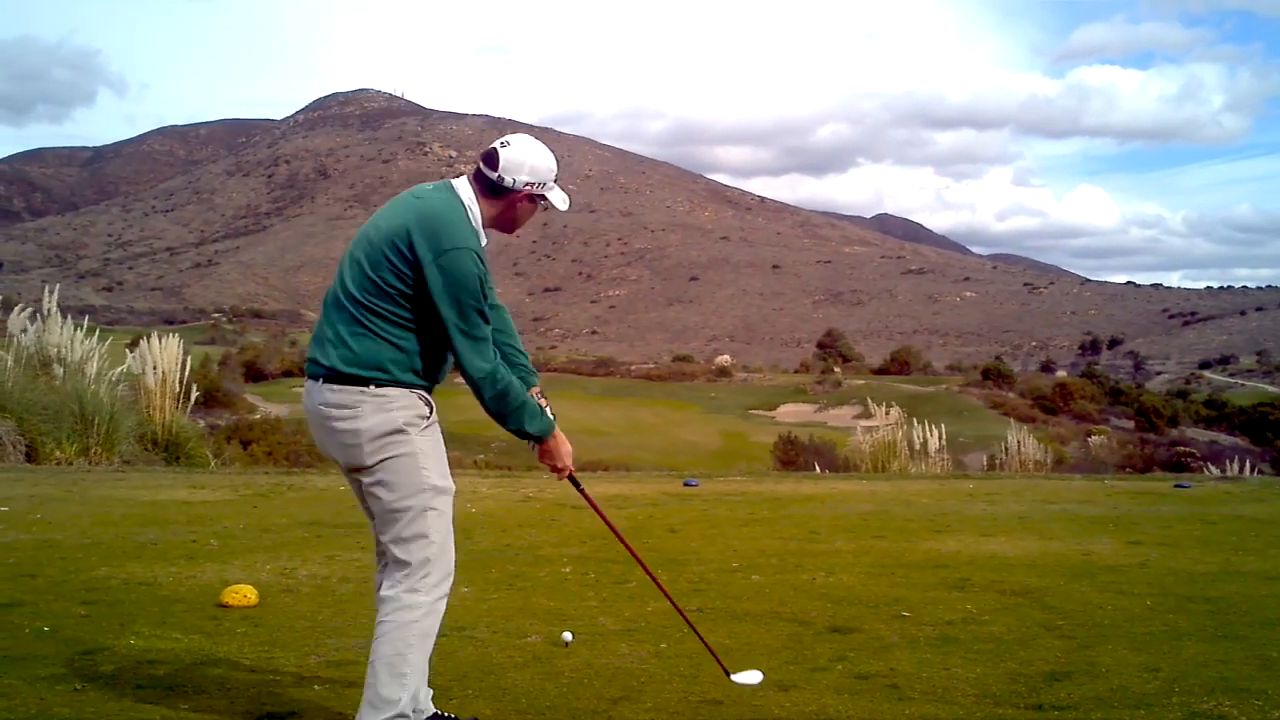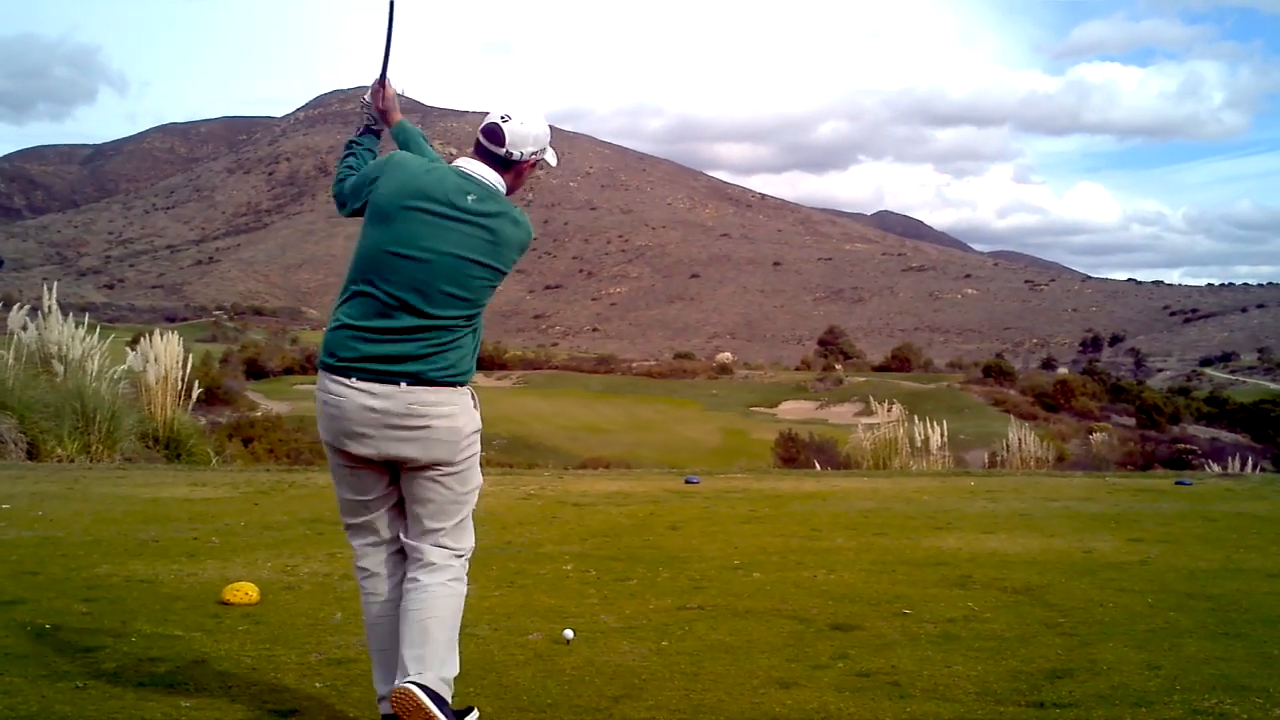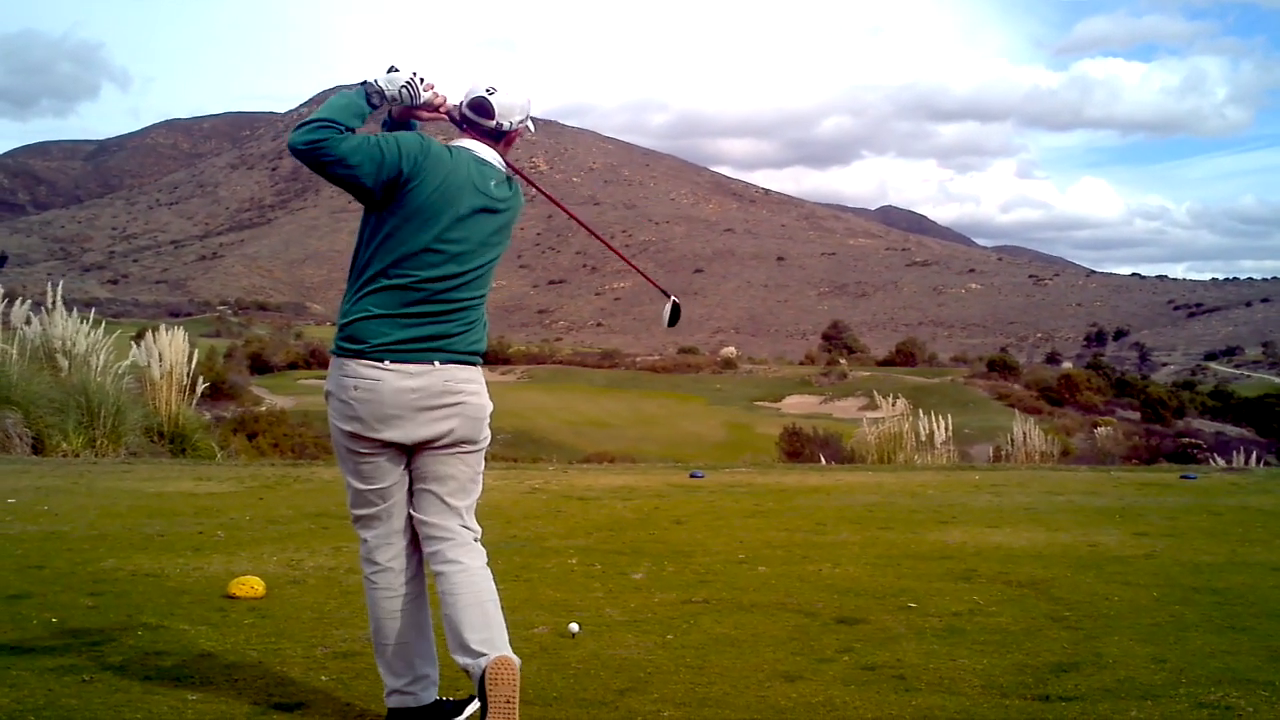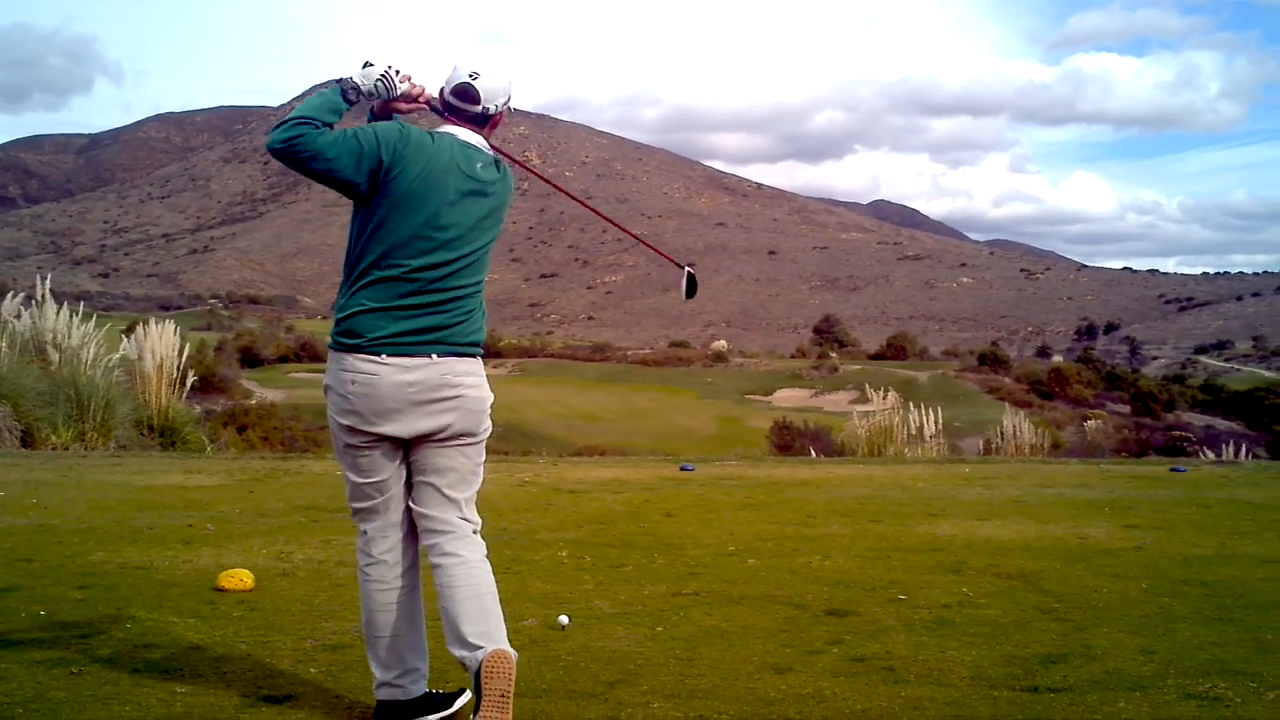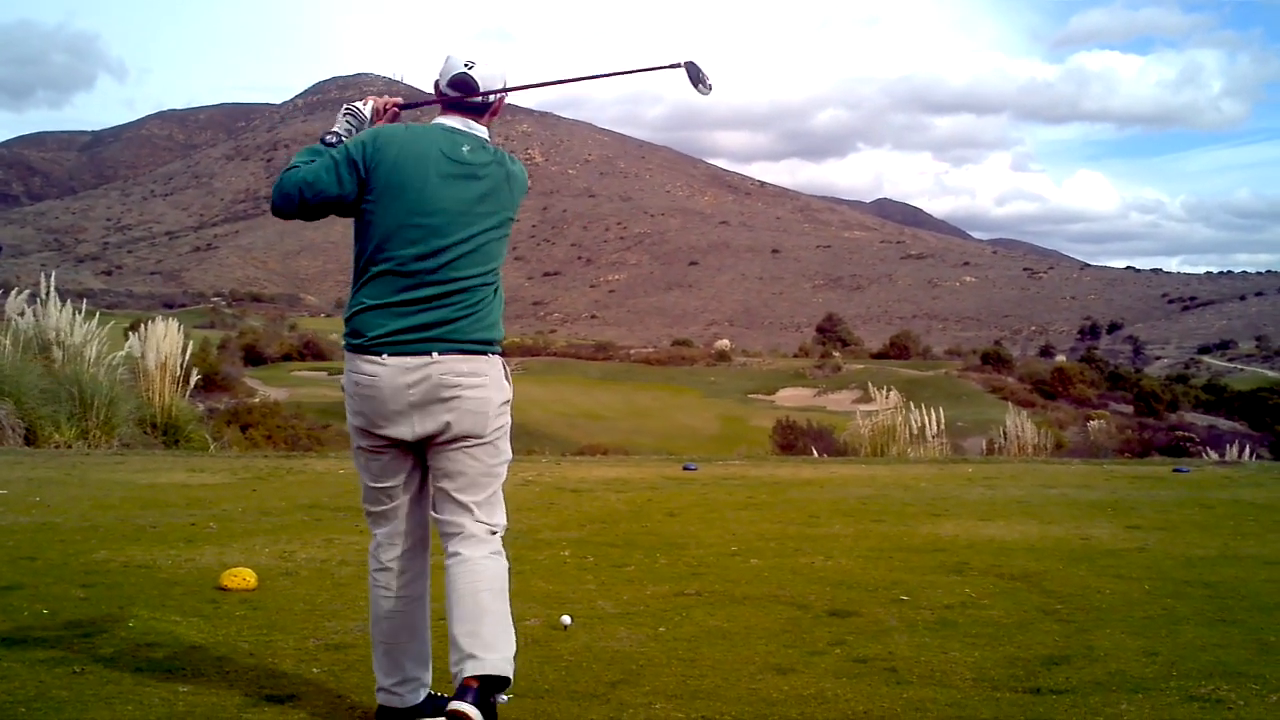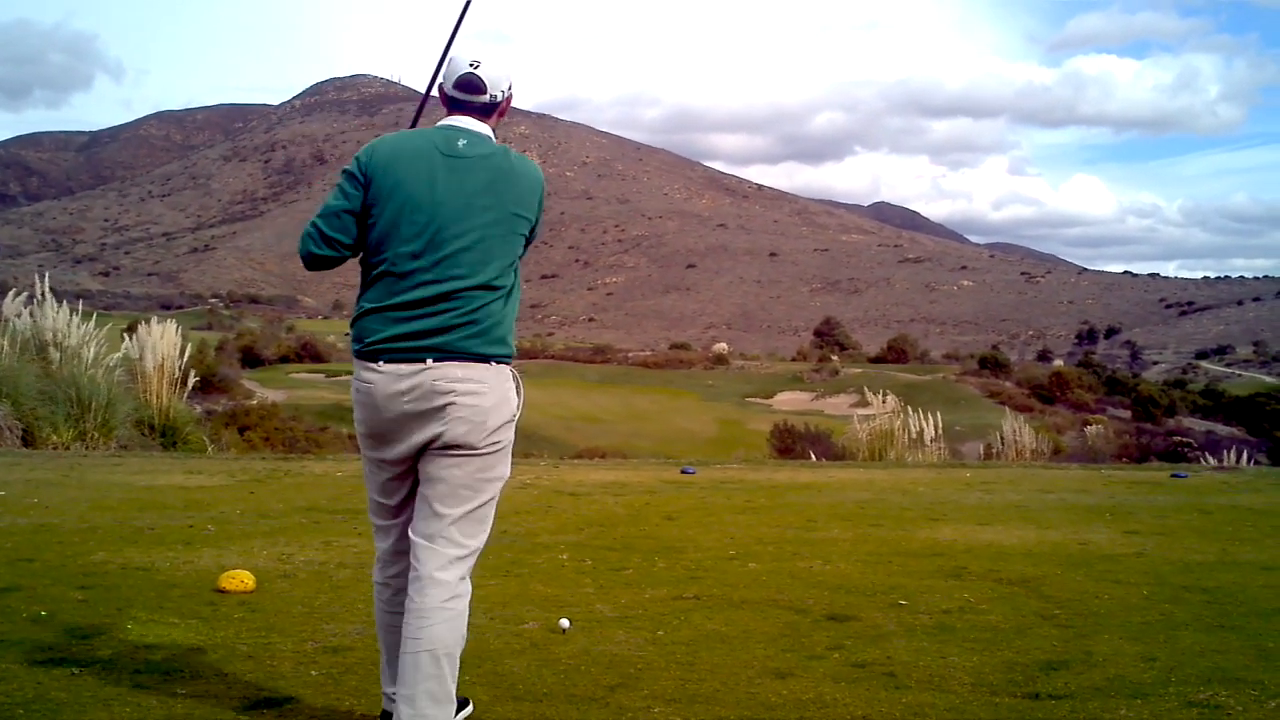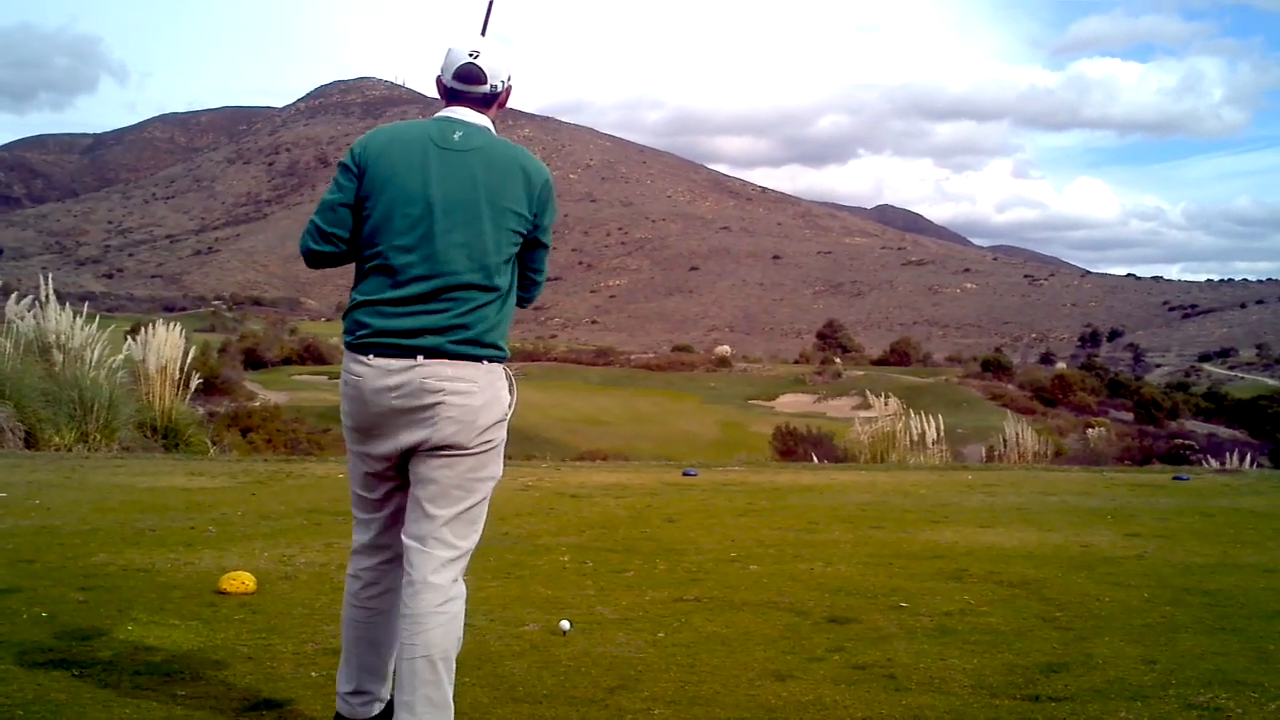
dt=0.3s
person 1, frame 1
left shoulder: (436, 201)
right shoulder: (451, 241)
left elbow: (491, 317)
right elbow: (478, 356)
left wrist: (534, 405)
right wrist: (541, 430)
left hip: (349, 398)
right hip: (378, 405)
left knee: (409, 560)
right knee: (422, 569)
person 1, frame 2
left shoulder: (399, 174)
right shoulder: (512, 227)
left elbow: (349, 185)
left wrist: (375, 120)
right wrist: (396, 122)
left hip: (344, 392)
right hip: (436, 407)
left knee: (380, 554)
right knee: (441, 553)
person 1, frame 3
left shoulder: (418, 162)
right shoulder: (508, 196)
left elbow: (310, 141)
left wrist: (381, 92)
right wrist: (403, 117)
left hip: (365, 381)
right hip: (453, 389)
left knee: (385, 546)
right knee: (453, 538)
right ankle: (492, 661)
person 1, frame 4
left shoulder: (399, 146)
right shoulder: (499, 181)
left elbow: (286, 142)
left wrist: (358, 86)
right wrist: (394, 116)
left hip: (365, 373)
right hip: (452, 378)
left knee: (382, 538)
right knee: (453, 531)
right ankle: (487, 655)
person 1, frame 5
left shoulder: (384, 148)
right shoulder: (512, 176)
left elbow: (285, 198)
left wrist: (346, 129)
left hip: (377, 373)
right hip: (469, 377)
left knee: (394, 542)
right knee: (474, 535)
person 1, frame 6
left shoulder: (380, 156)
right shoulder: (526, 178)
left elbow: (316, 253)
left hip: (382, 378)
right hip: (473, 385)
left knee: (396, 552)
right knee: (444, 561)
person 1, frame 7
left shoulder: (375, 148)
right shoulder: (530, 174)
left elbow: (318, 248)
right elbow: (528, 289)
left hip: (372, 373)
right hip: (466, 383)
left knee: (375, 548)
right knee: (436, 563)
